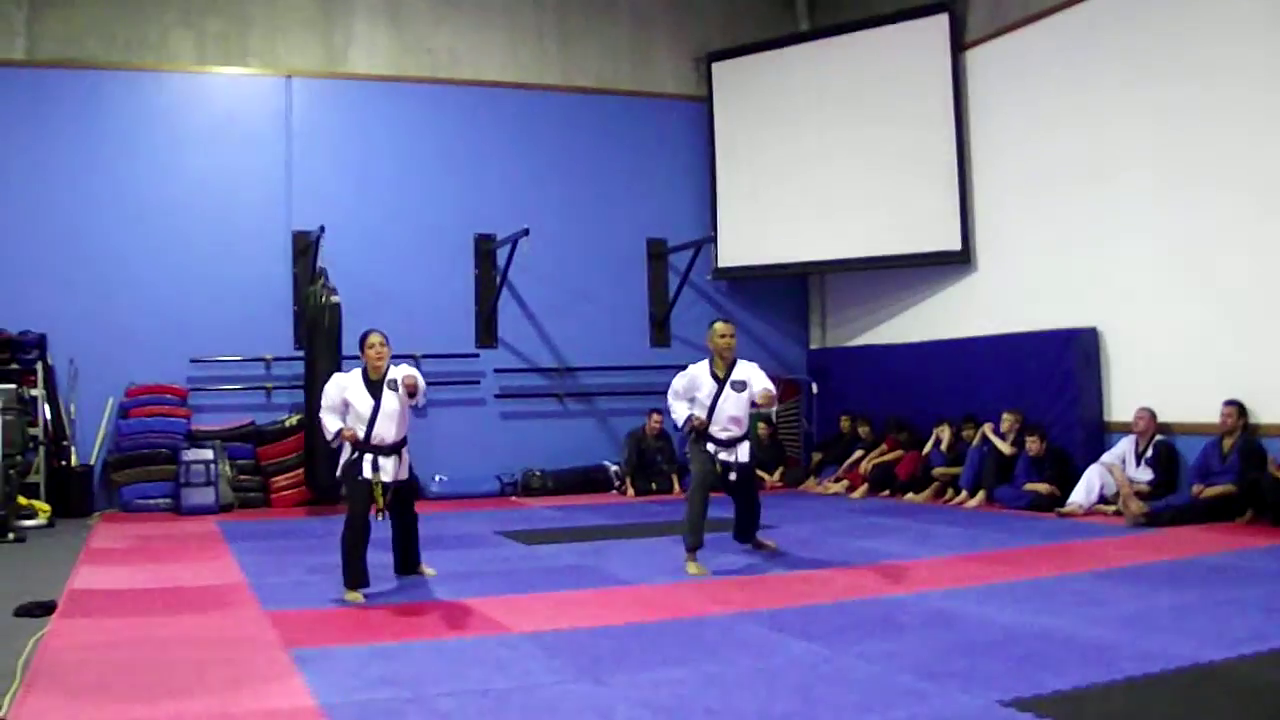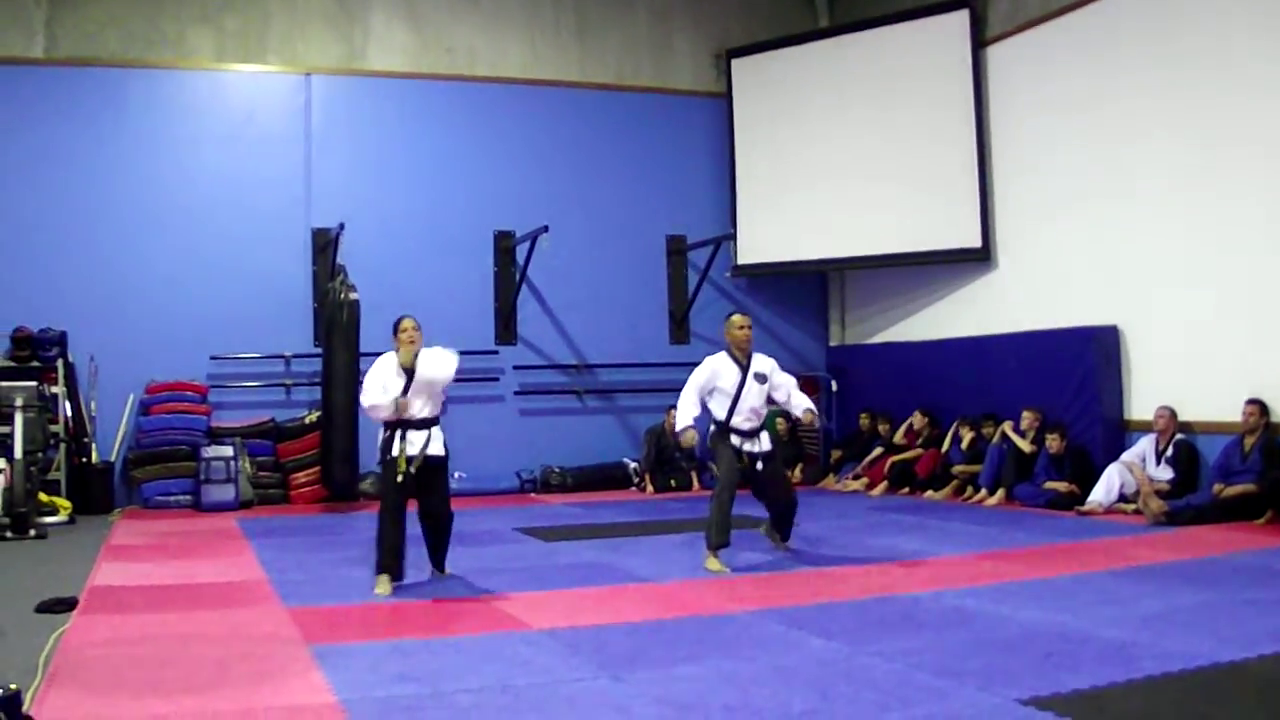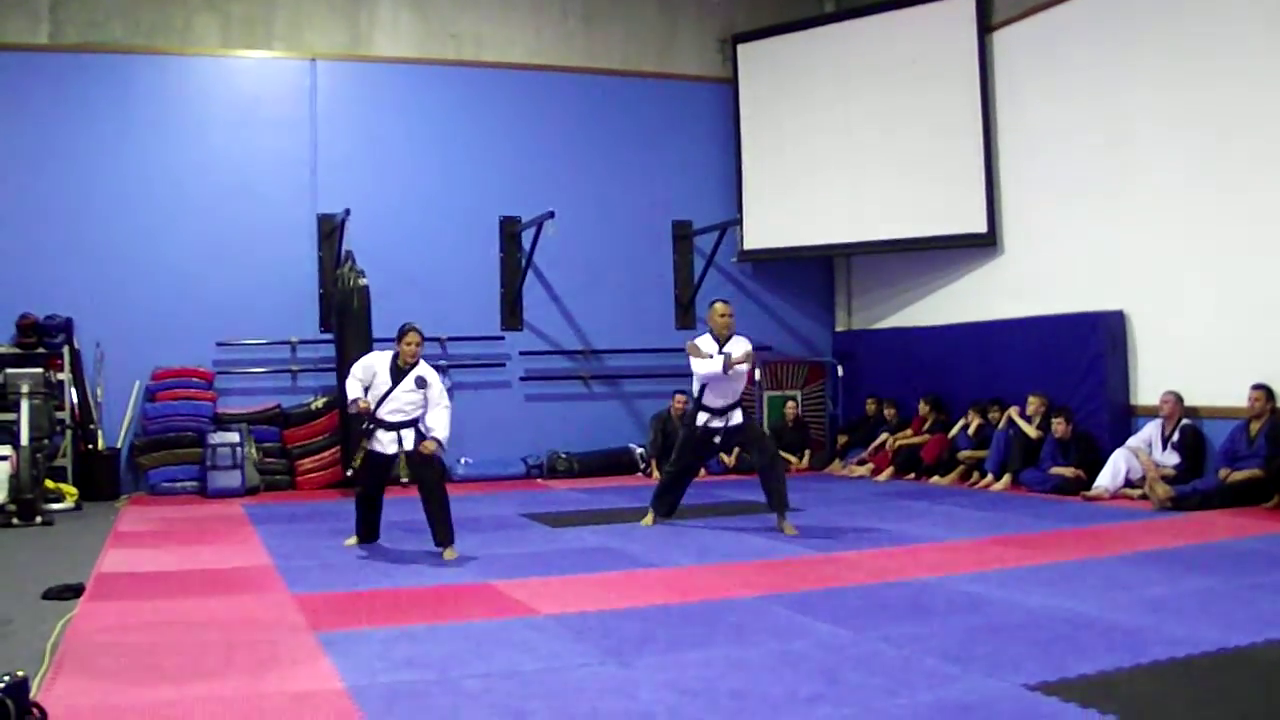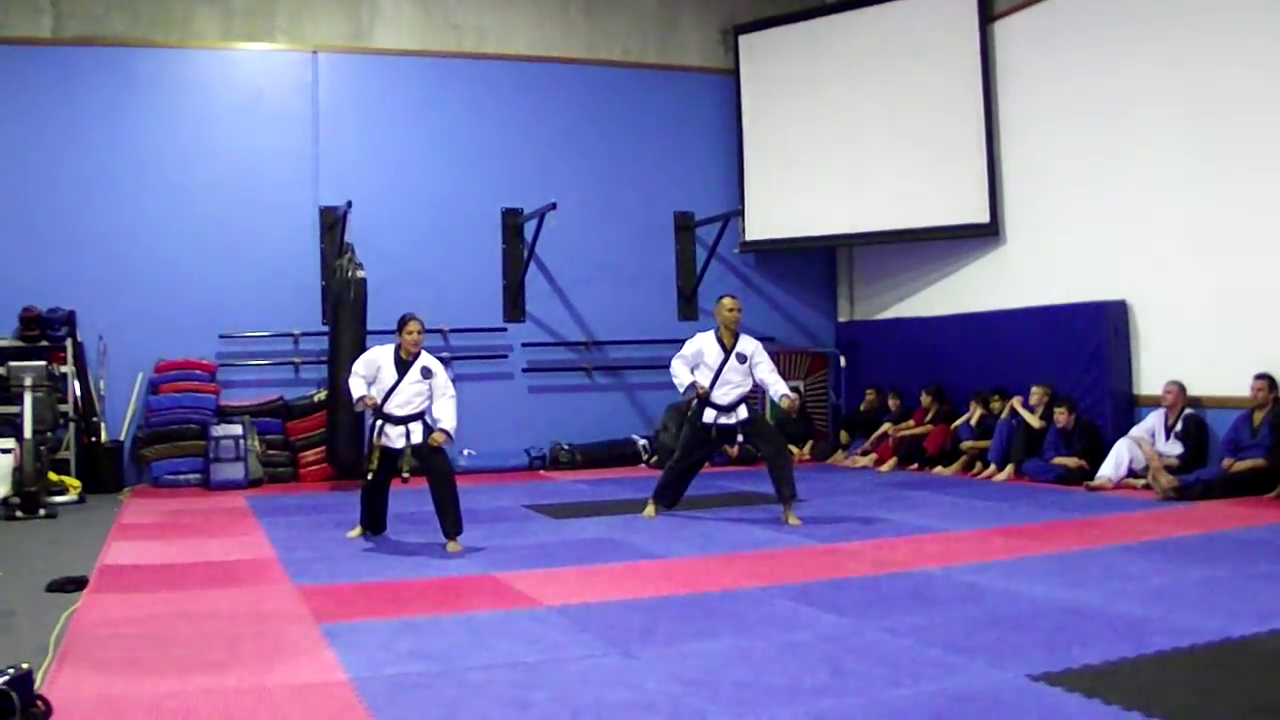
dt=1s
person 1, frame 1
left shoulder: (401, 375)
right shoulder: (346, 382)
left elbow: (414, 393)
right elbow: (328, 411)
left wrist: (412, 386)
right wrist: (339, 432)
left hip: (394, 460)
right hip: (360, 460)
left knee: (405, 516)
right knee: (357, 518)
left ankle: (410, 564)
right ankle: (353, 584)
person 1, frame 2
left shoulder: (434, 357)
right shoulder: (384, 364)
left elbow: (447, 367)
right elbow: (369, 400)
left wrist: (414, 360)
right wrist: (393, 405)
left hip: (430, 441)
right hip: (397, 442)
left knee: (438, 508)
right knee: (392, 506)
left ankle: (439, 564)
right ankle: (386, 573)
person 1, frame 3
left shoulder: (427, 375)
right shoulder: (376, 361)
left elbow: (440, 408)
right elbow: (354, 378)
left wrist: (436, 438)
right wrist: (357, 400)
left hip: (410, 437)
right hip: (377, 435)
left knee: (432, 484)
right knee: (368, 487)
left ankle: (446, 542)
right ankle: (364, 534)
person 1, frame 4
left shoulder: (431, 365)
right shoulder: (379, 356)
left elbow: (445, 397)
right elbow: (357, 375)
left wrist: (444, 429)
right wrist: (363, 397)
left hip: (418, 430)
right hip: (385, 429)
left knee: (442, 476)
right knee: (375, 478)
left ankle: (451, 535)
right ankle: (368, 525)
person 2, frame 1
left shoulder: (749, 370)
right shoulder: (695, 373)
left elbow: (764, 388)
right elbow: (675, 397)
left wrist: (768, 397)
right wrist: (688, 419)
left hip: (737, 448)
right hip: (705, 445)
left knee: (748, 497)
right knee: (698, 489)
left ankle: (751, 538)
right ankle: (691, 555)
person 2, frame 2
left shoulder: (766, 364)
right shoulder: (713, 364)
left elbow: (789, 390)
right elbow: (690, 395)
left wrist: (807, 410)
right wrist: (686, 426)
left hip: (757, 440)
right hip: (726, 440)
left knee: (783, 495)
right knee: (725, 487)
left ankle: (775, 530)
right ankle: (712, 553)
person 2, frame 3
left shoulder: (741, 343)
right shoulder: (699, 344)
left elbow: (740, 369)
right elbow: (702, 371)
left wrist: (707, 357)
right wrist: (733, 360)
left hip: (734, 417)
right hip: (704, 418)
left knee: (769, 458)
right knee: (679, 466)
left ankle: (782, 518)
right ankle: (655, 510)
person 2, frame 4
left shoulder: (751, 345)
right shoulder: (701, 341)
left elbow: (768, 374)
right elbow: (678, 364)
left wrist: (784, 395)
right wrist: (692, 385)
left hip: (739, 413)
right hip: (707, 414)
left knee: (777, 449)
right knee: (684, 460)
left ankle: (788, 509)
right ankle: (654, 501)
